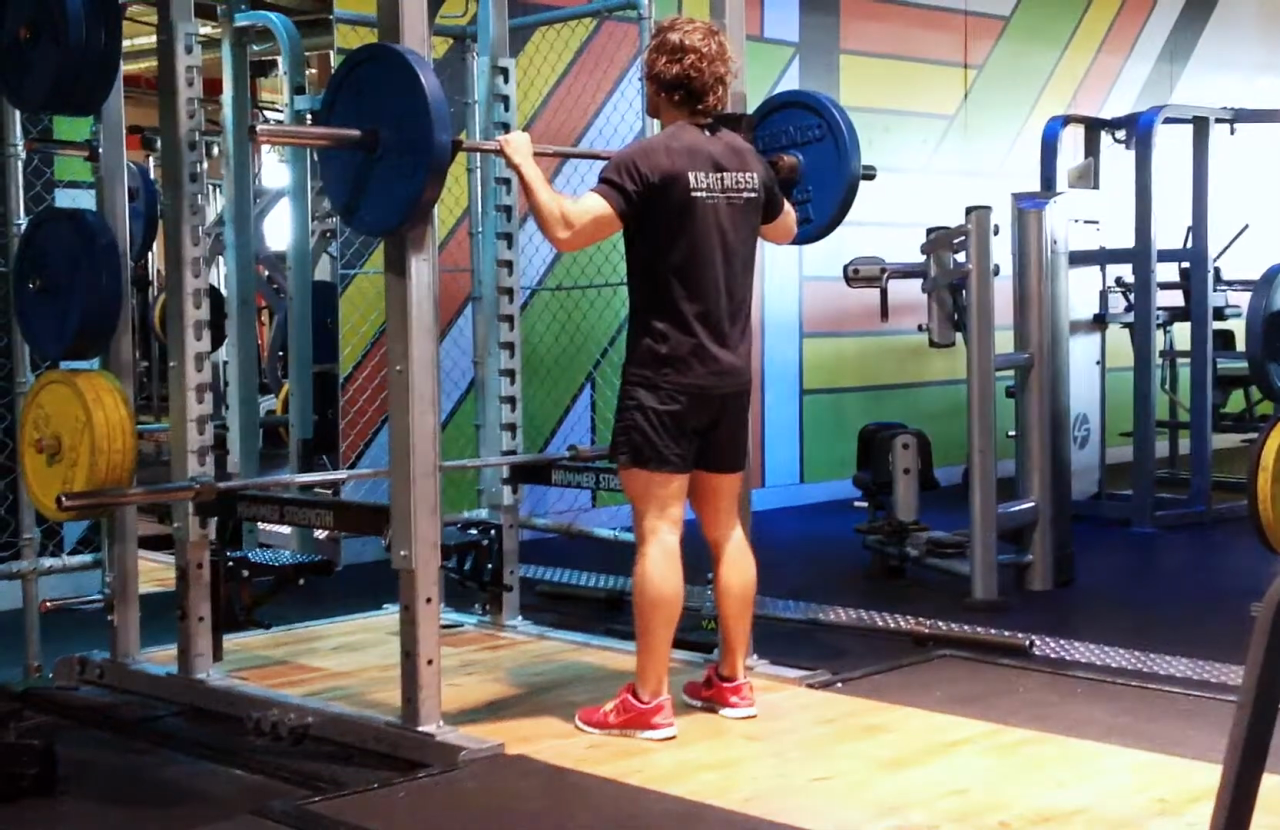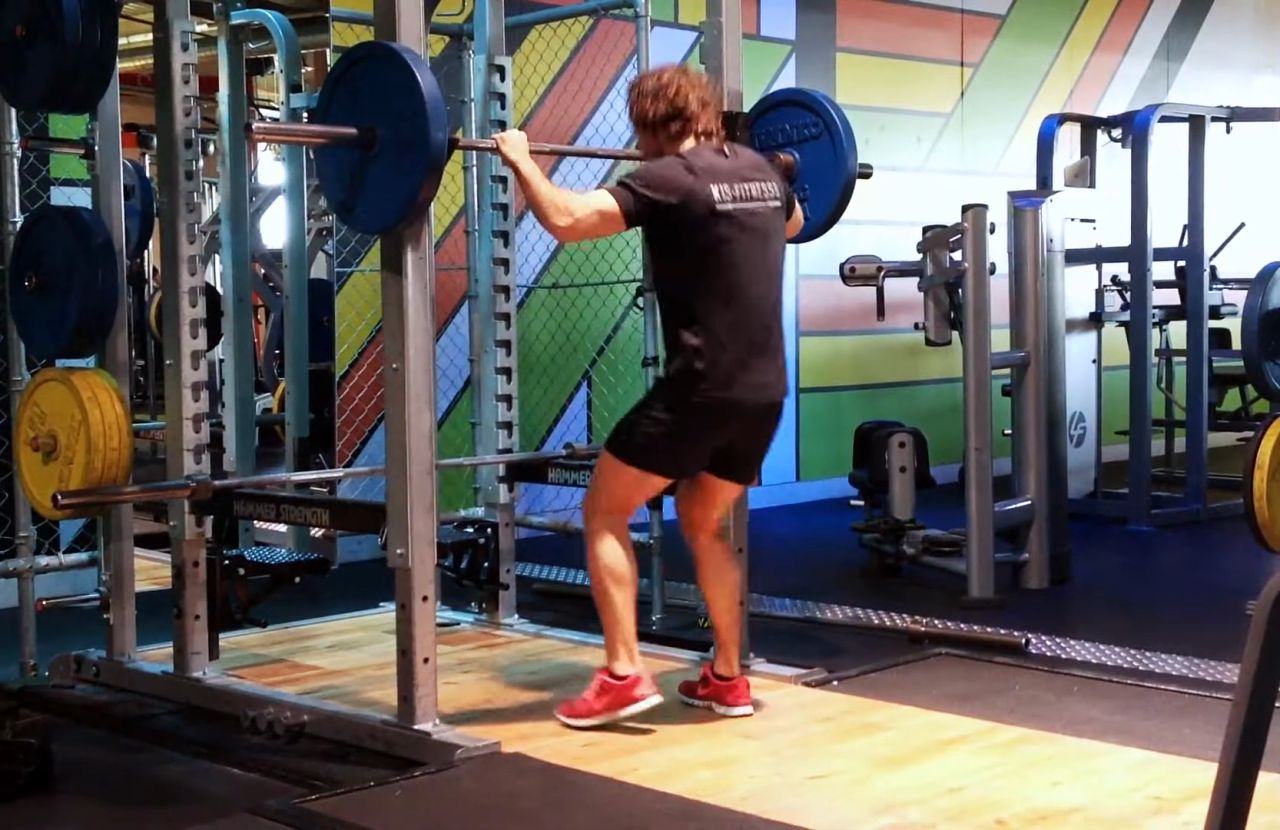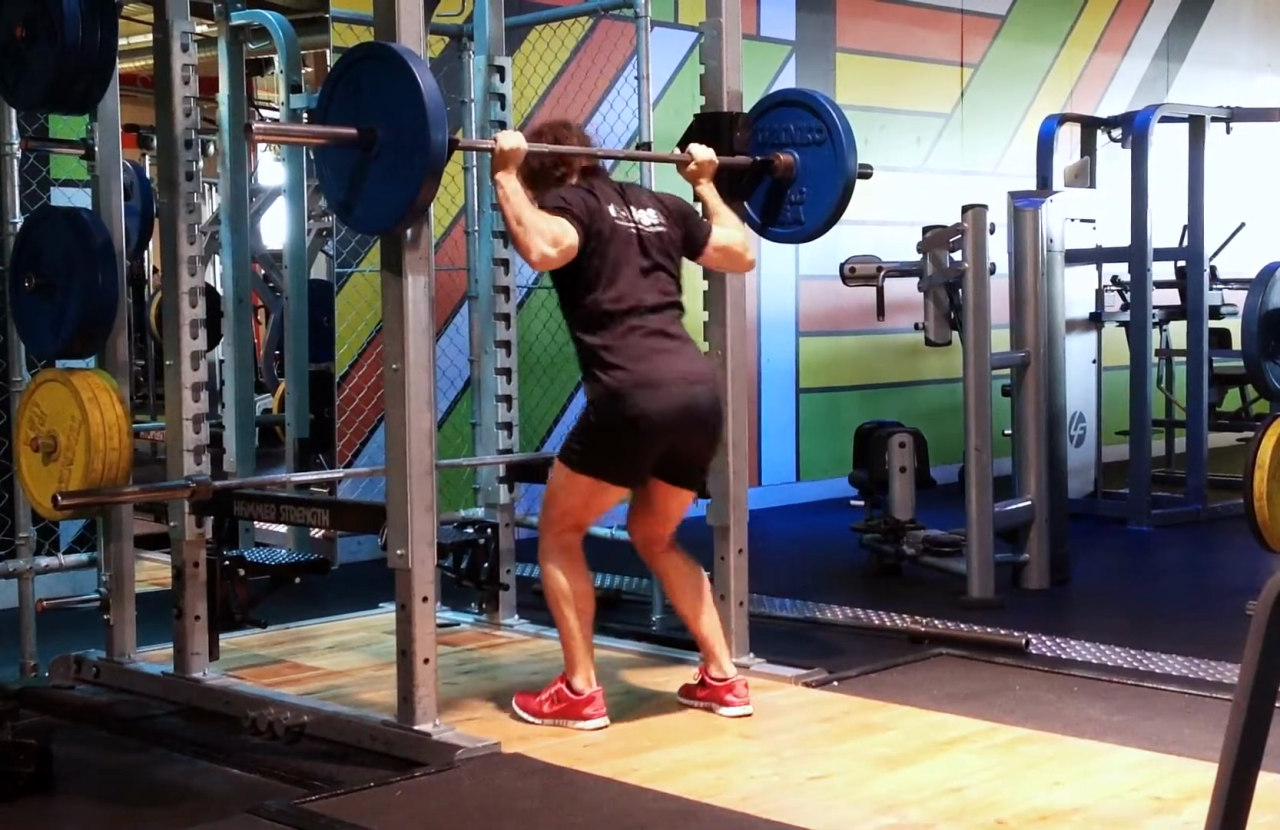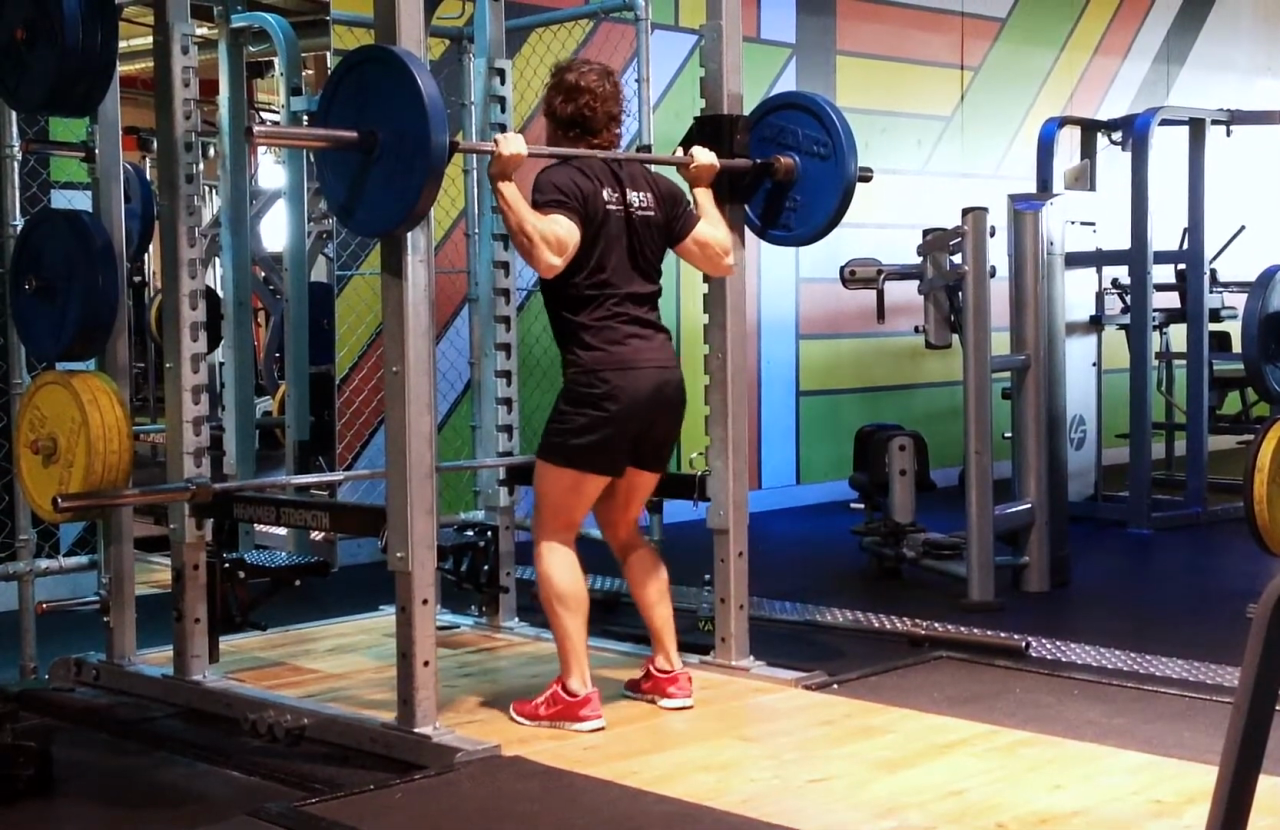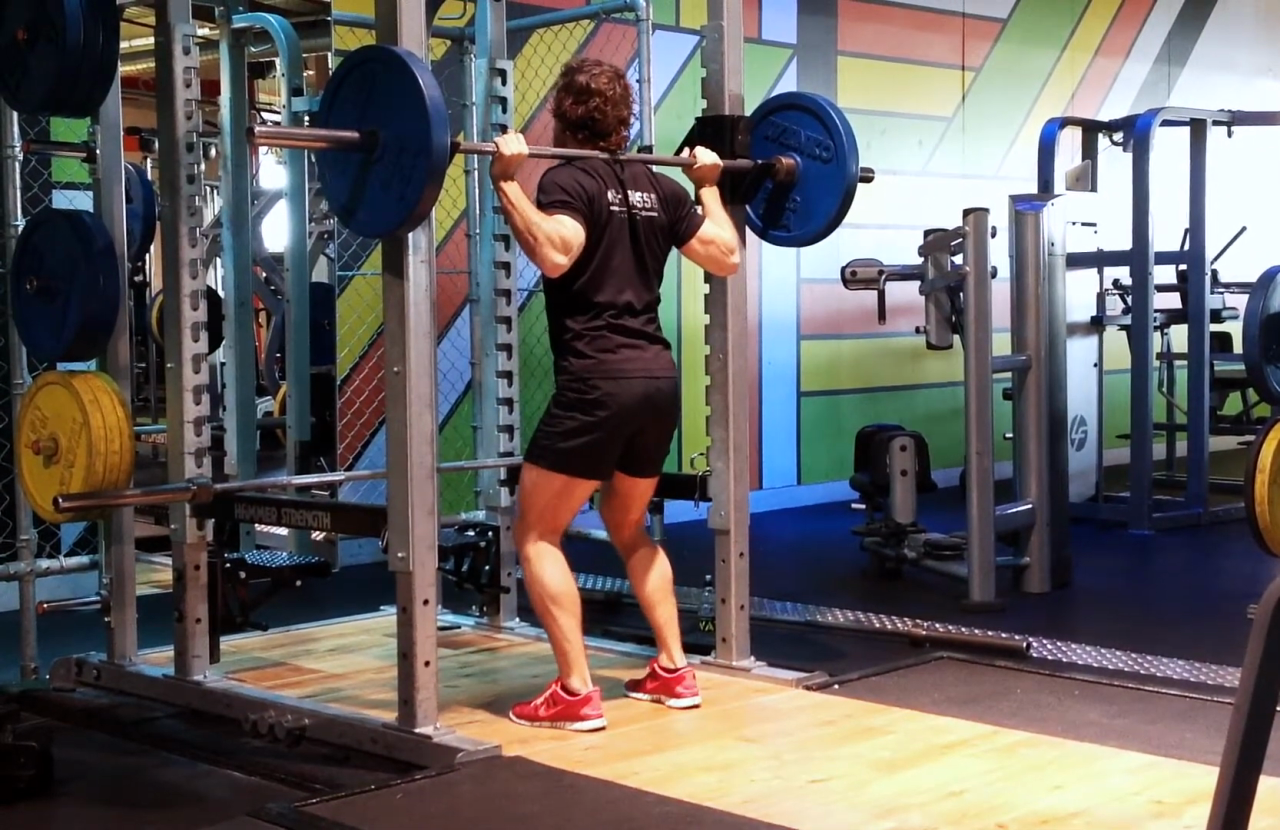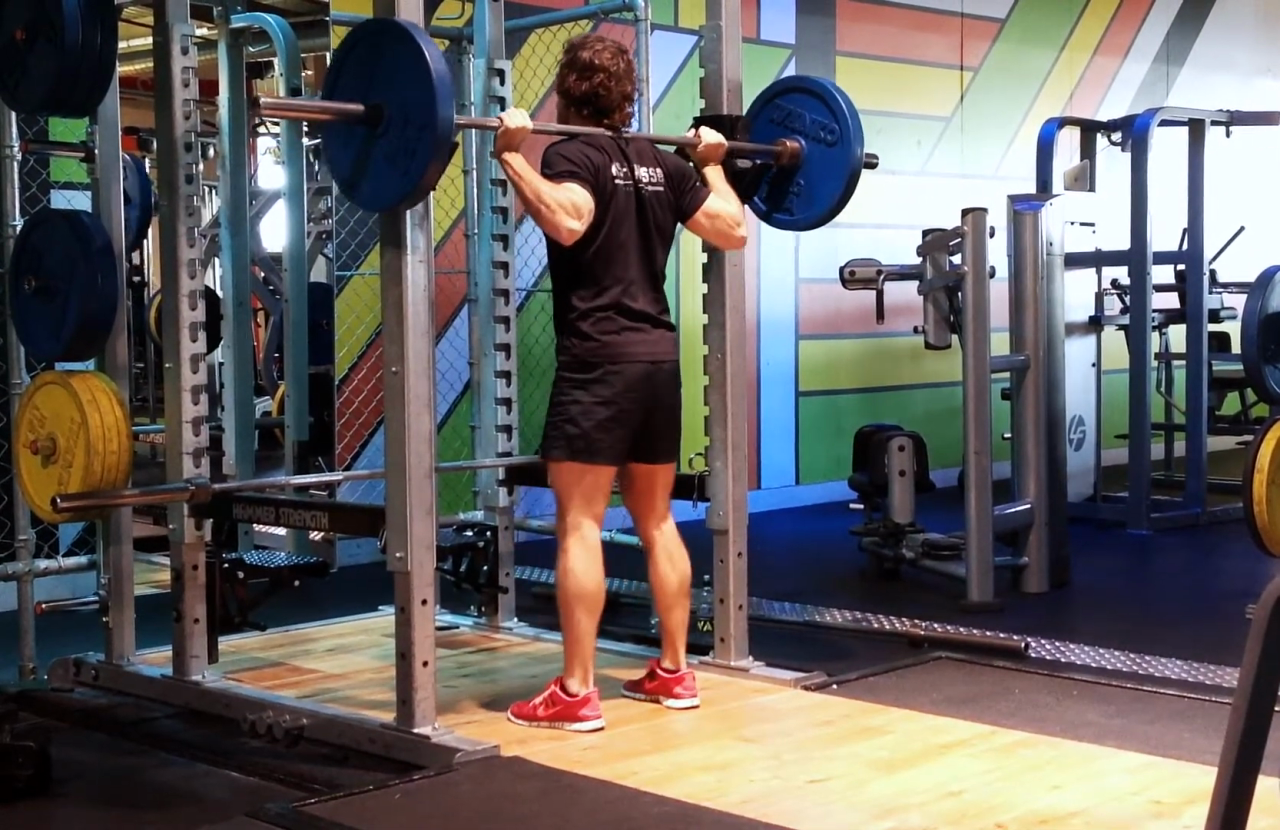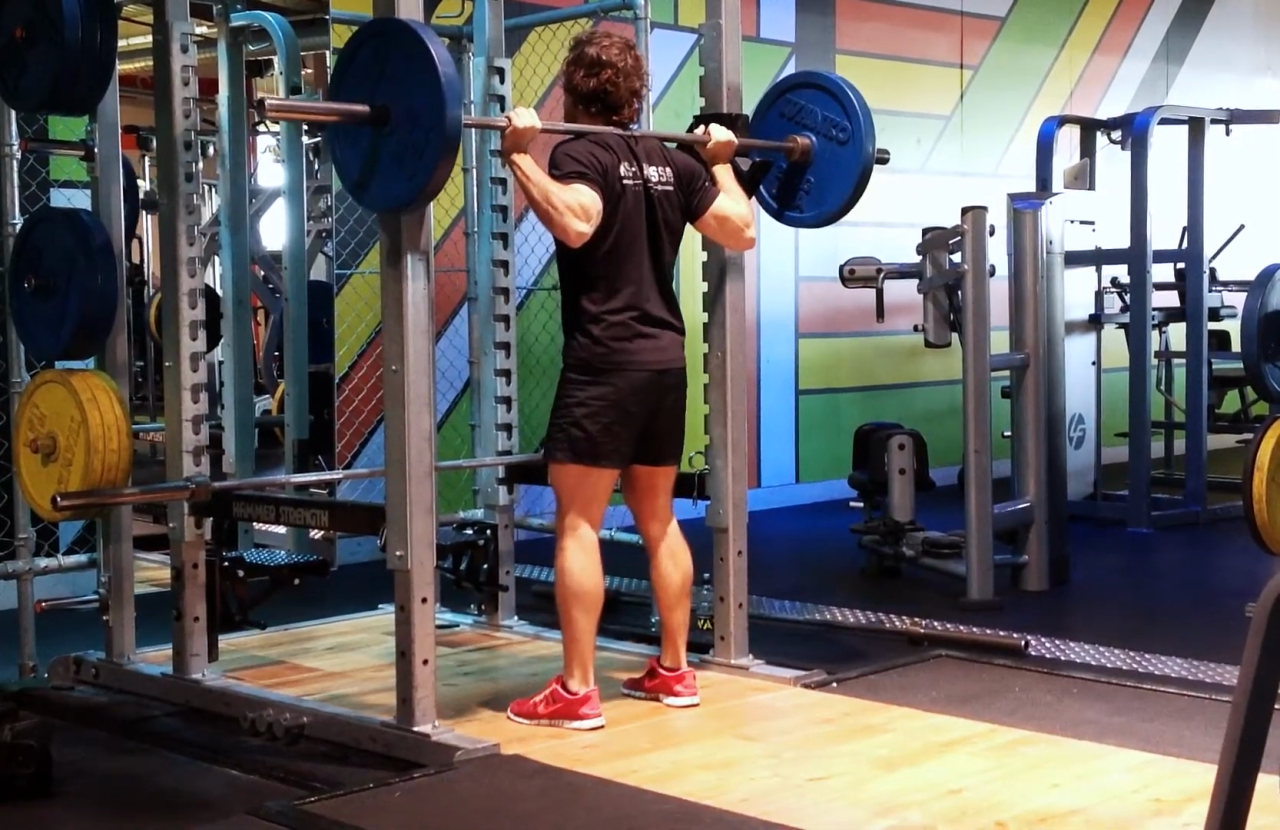
dt=0.7s
person 1, frame 1
left shoulder: (649, 158)
right shoulder: (747, 160)
left elbow: (566, 230)
right elbow: (785, 229)
left wrist: (524, 163)
left hip: (667, 376)
right hip: (730, 374)
left knee: (658, 531)
right knee: (723, 526)
left ankle: (647, 700)
right ankle: (731, 680)
person 1, frame 2
left shoulder: (667, 178)
right shoulder: (761, 170)
left elbow: (567, 219)
right elbow: (794, 223)
left wrist: (521, 159)
left hip: (701, 388)
right hip: (765, 392)
left knee: (605, 516)
right knee: (704, 529)
left ankle: (623, 675)
right ankle: (728, 678)
person 1, frame 3
left shoulder: (566, 201)
right shoulder: (659, 206)
left elbow: (542, 249)
right elbow: (741, 255)
left wrist: (506, 177)
right wrist: (706, 185)
left hip: (633, 397)
right hip: (699, 392)
left knee: (560, 535)
right knee: (657, 539)
left ankle: (580, 691)
right ankle: (724, 678)
person 1, frame 4
left shoulder: (561, 179)
right shoulder: (655, 185)
left elbow: (550, 255)
right elbow: (720, 257)
left wrist: (505, 181)
right wrist: (702, 185)
left hip: (603, 381)
right hip: (662, 375)
left knee: (553, 534)
right knee: (622, 530)
left ankle: (575, 693)
right ankle: (669, 671)
person 1, frame 5
left shoulder: (566, 180)
right shoulder: (659, 188)
left elbow: (555, 255)
right elbow: (726, 256)
left wrist: (507, 182)
right wrist: (709, 187)
left hip: (598, 384)
right hip: (658, 379)
left knee: (536, 534)
right knee: (628, 528)
left ankle: (576, 692)
right ankle: (674, 670)
person 1, frame 6
left shoulder: (569, 154)
right shoulder: (664, 164)
left elbow: (567, 221)
right elbow: (733, 231)
left wrist: (511, 154)
right wrist: (711, 163)
left hip: (600, 361)
right hip: (659, 357)
left knee: (579, 525)
right knee: (656, 520)
left ankle: (577, 692)
right ankle: (675, 672)
person 1, frame 7
left shoulder: (577, 153)
right shoulder: (673, 163)
left elbow: (576, 222)
right elbow: (741, 231)
left wrist: (520, 155)
right wrist: (722, 164)
left hip: (606, 363)
right hip: (666, 358)
left knee: (576, 525)
right knee: (658, 521)
left ankle: (576, 691)
right ankle: (673, 670)
